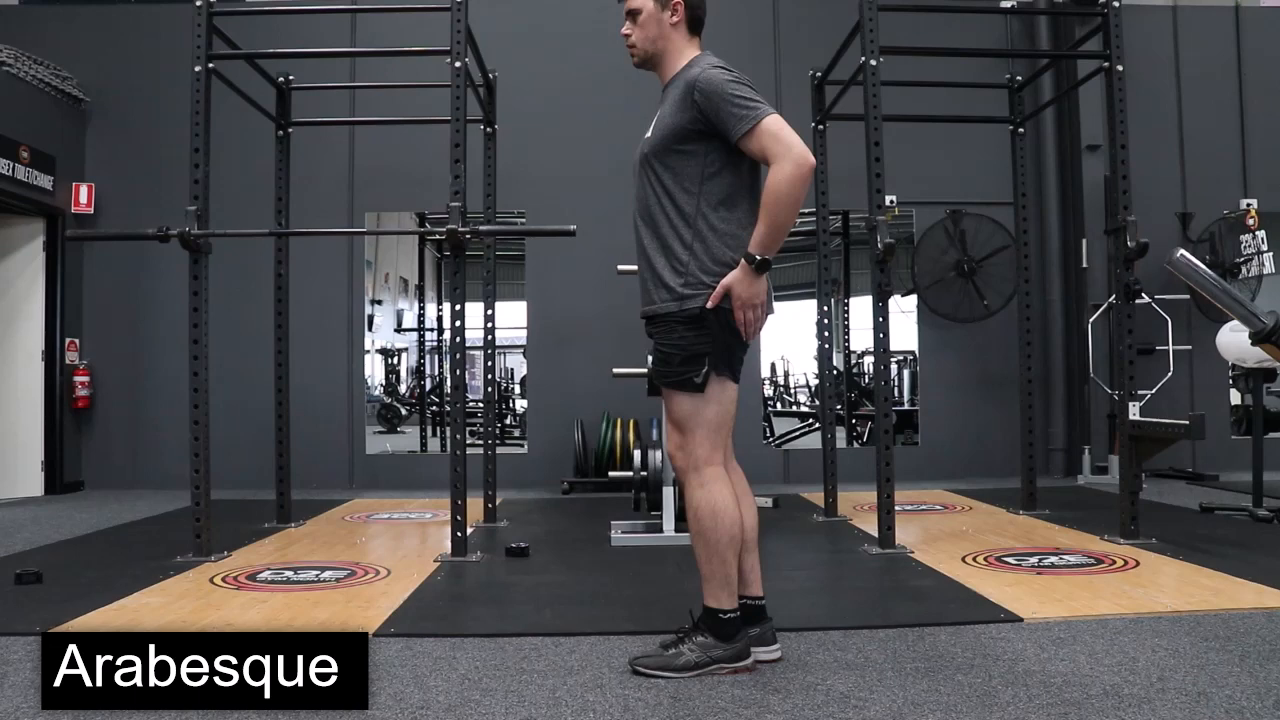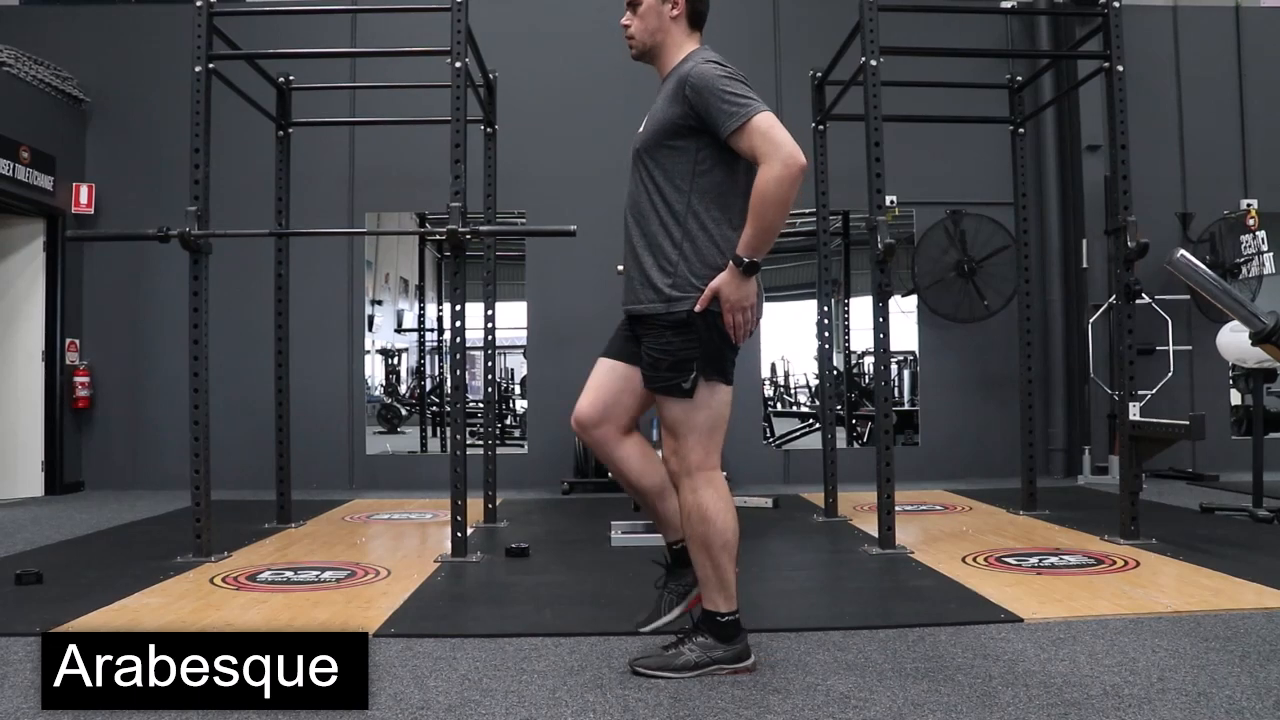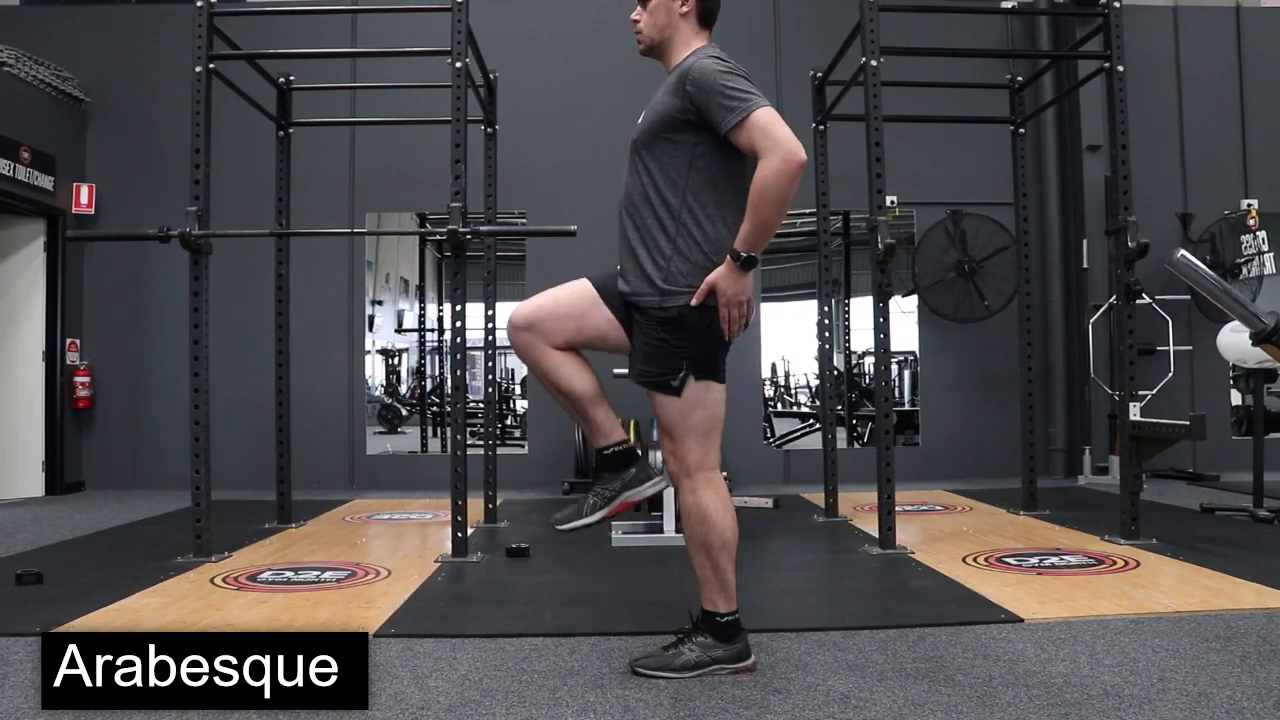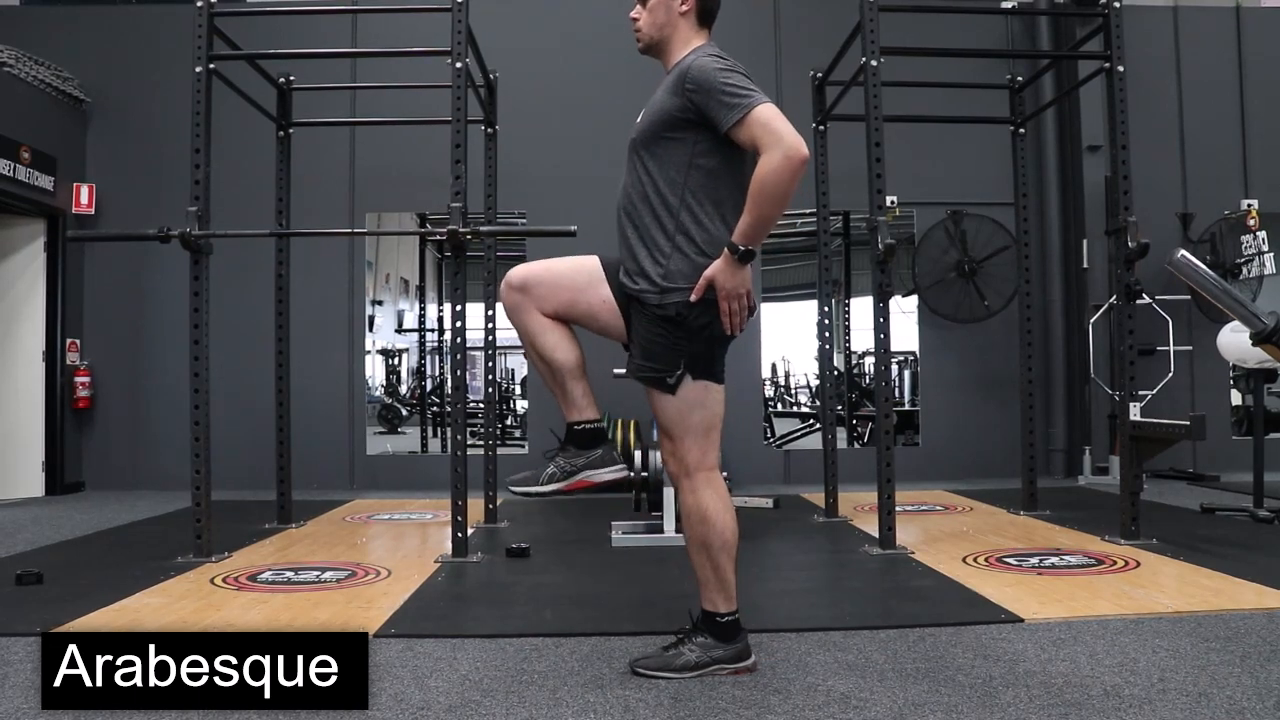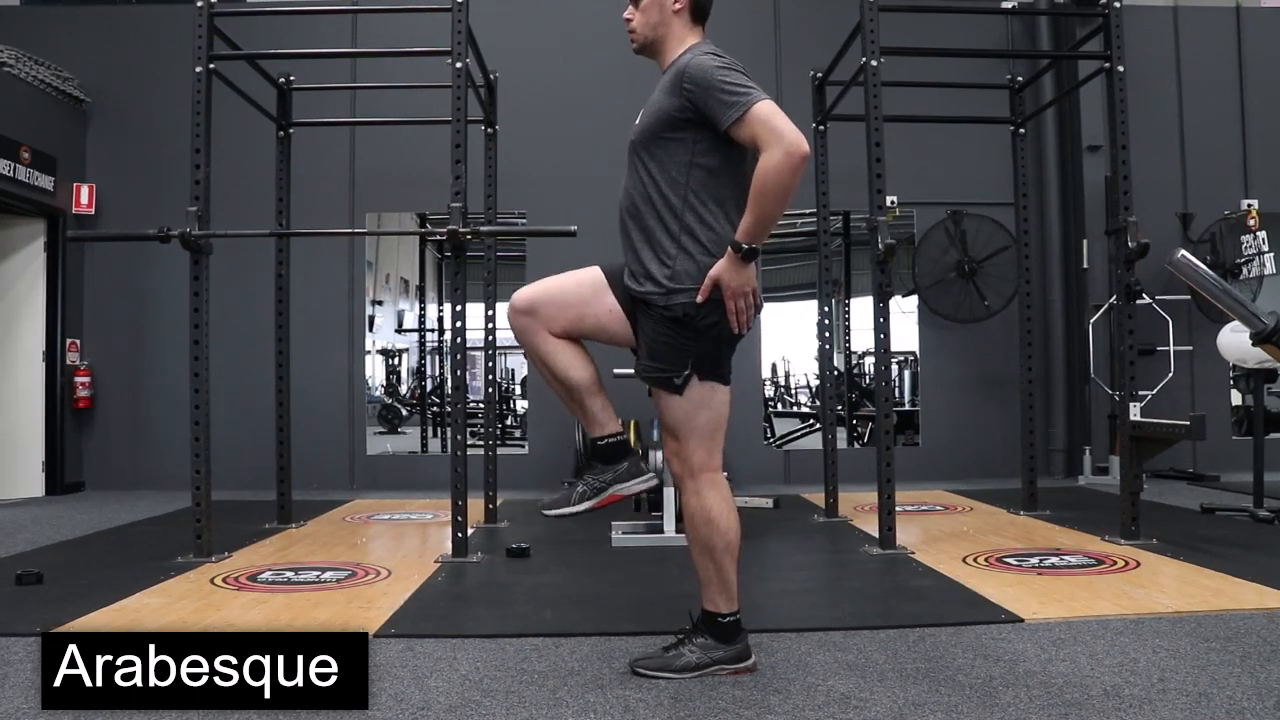
dt=0.4s
person 1, frame 1
left shoulder: (709, 81)
right shoulder: (677, 96)
left elbow: (795, 161)
left wrist: (753, 266)
left hip: (703, 304)
right hip: (681, 305)
left knee: (698, 461)
right knee: (712, 462)
left ankle: (722, 630)
right ankle: (750, 617)
person 1, frame 2
left shoulder: (703, 76)
right shoulder: (676, 90)
left elbow: (785, 160)
left wrist: (742, 267)
left hip: (694, 304)
right hip: (659, 304)
left knee: (692, 466)
right knee: (595, 422)
left ankle: (722, 632)
right ankle: (689, 558)
person 1, frame 3
left shoulder: (705, 71)
right shoulder: (682, 84)
left elbow: (785, 155)
left wrist: (739, 262)
left hip: (687, 296)
right hip: (648, 289)
left knee: (691, 466)
right knee: (529, 325)
left ankle: (723, 634)
right ankle: (620, 462)
person 1, frame 4
left shoulder: (704, 71)
right shoulder: (682, 83)
left elbow: (787, 152)
left wrist: (737, 255)
left hip: (686, 292)
right hip: (650, 283)
left knee: (691, 466)
right knee: (523, 287)
left ankle: (723, 634)
right ankle: (588, 442)
person 1, frame 5
left shoulder: (701, 68)
right shoulder: (678, 81)
left elbow: (788, 148)
left wrist: (742, 253)
left hip: (693, 292)
right hip: (655, 285)
left knee: (694, 466)
right knee: (531, 309)
left ankle: (723, 635)
right ankle: (612, 454)
